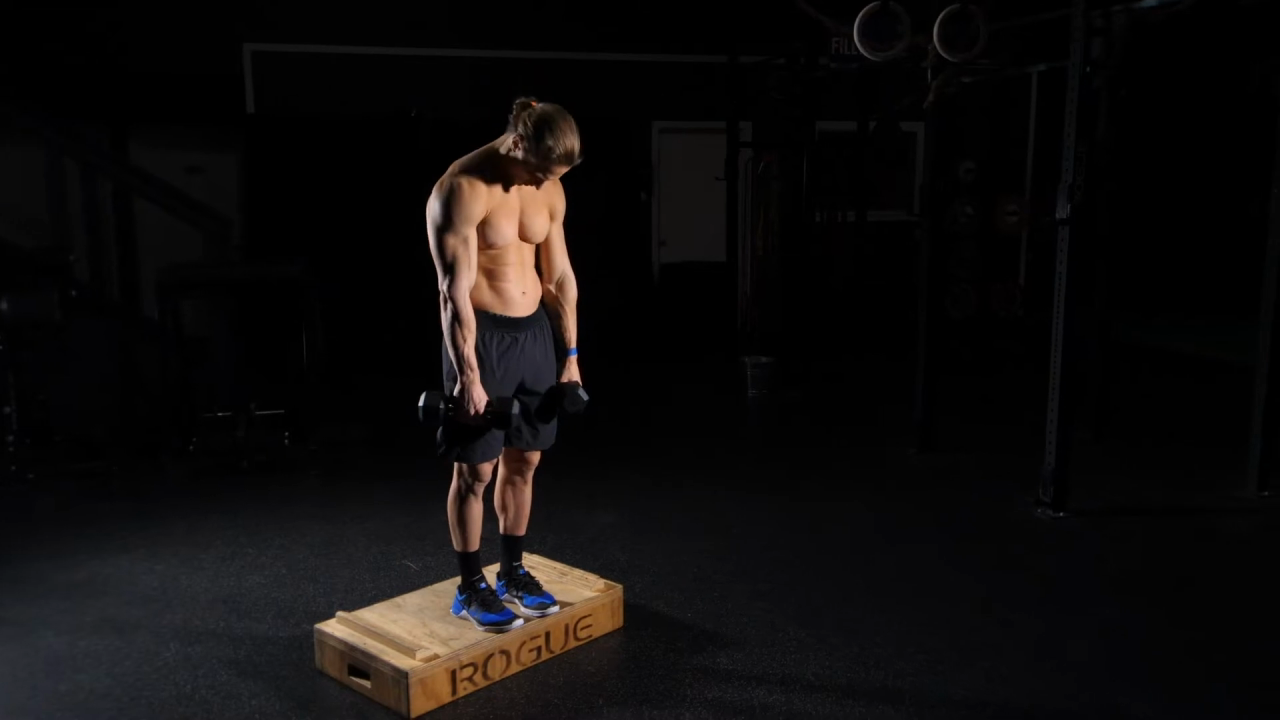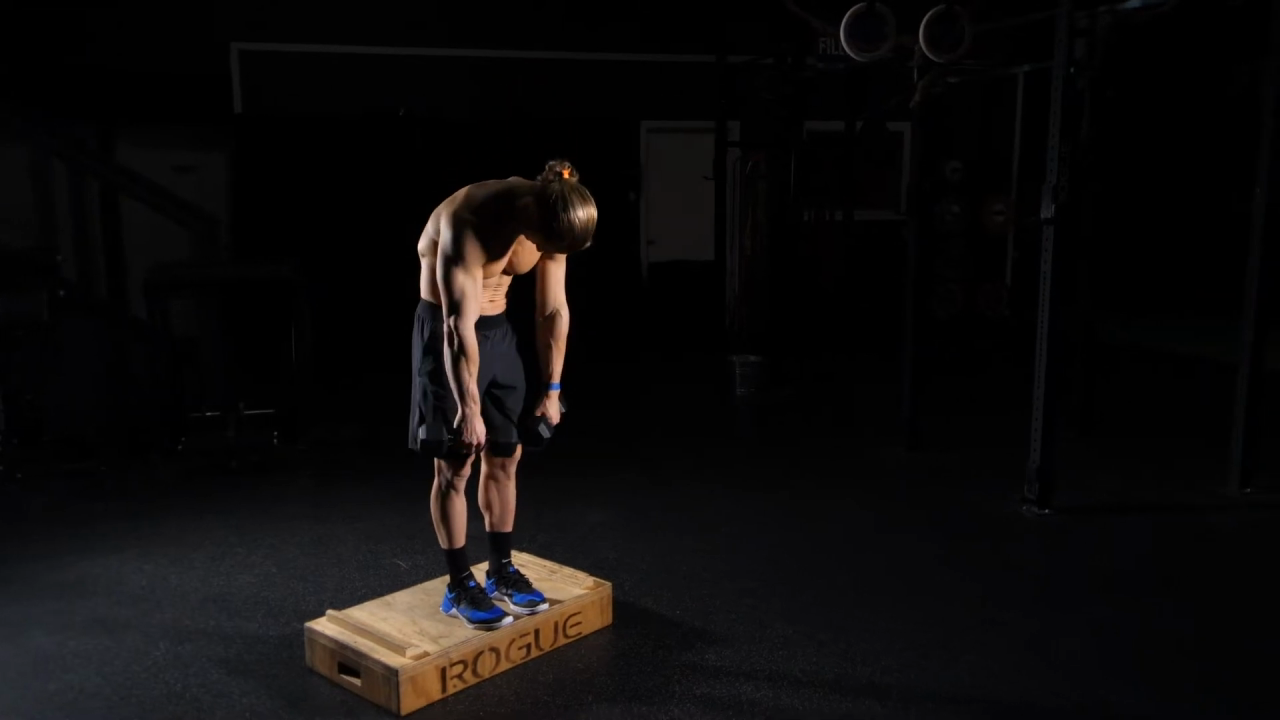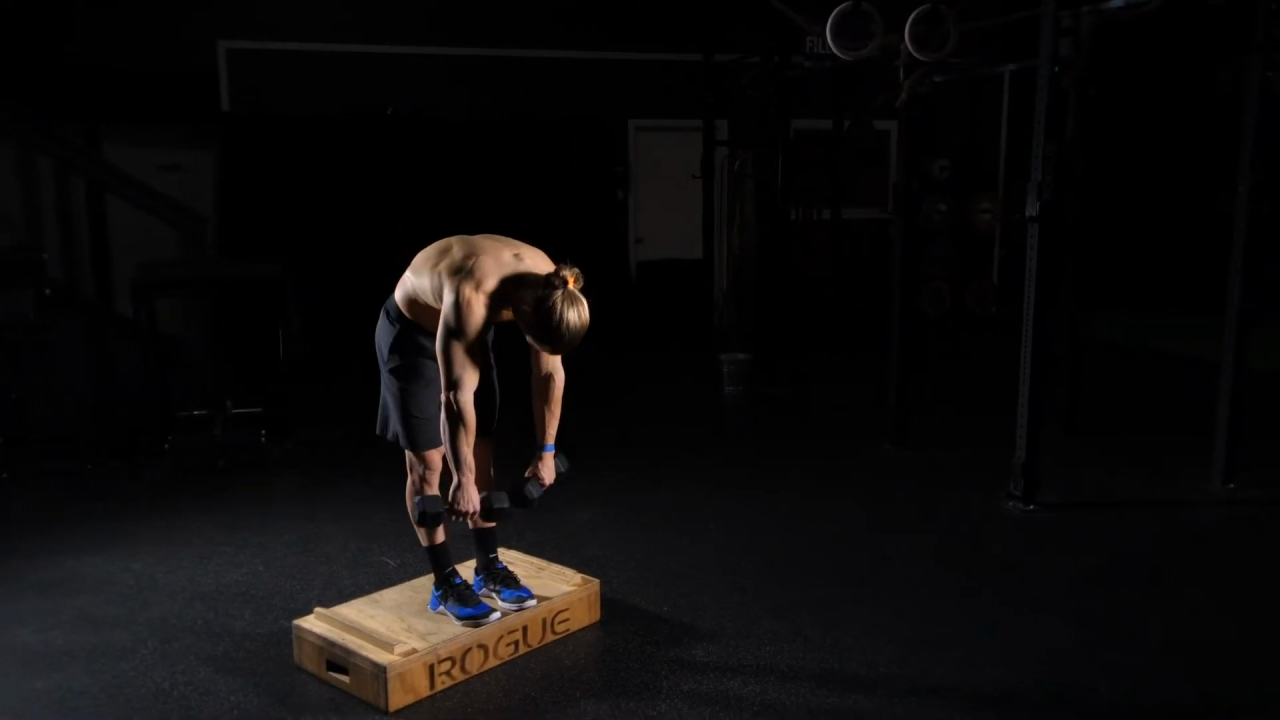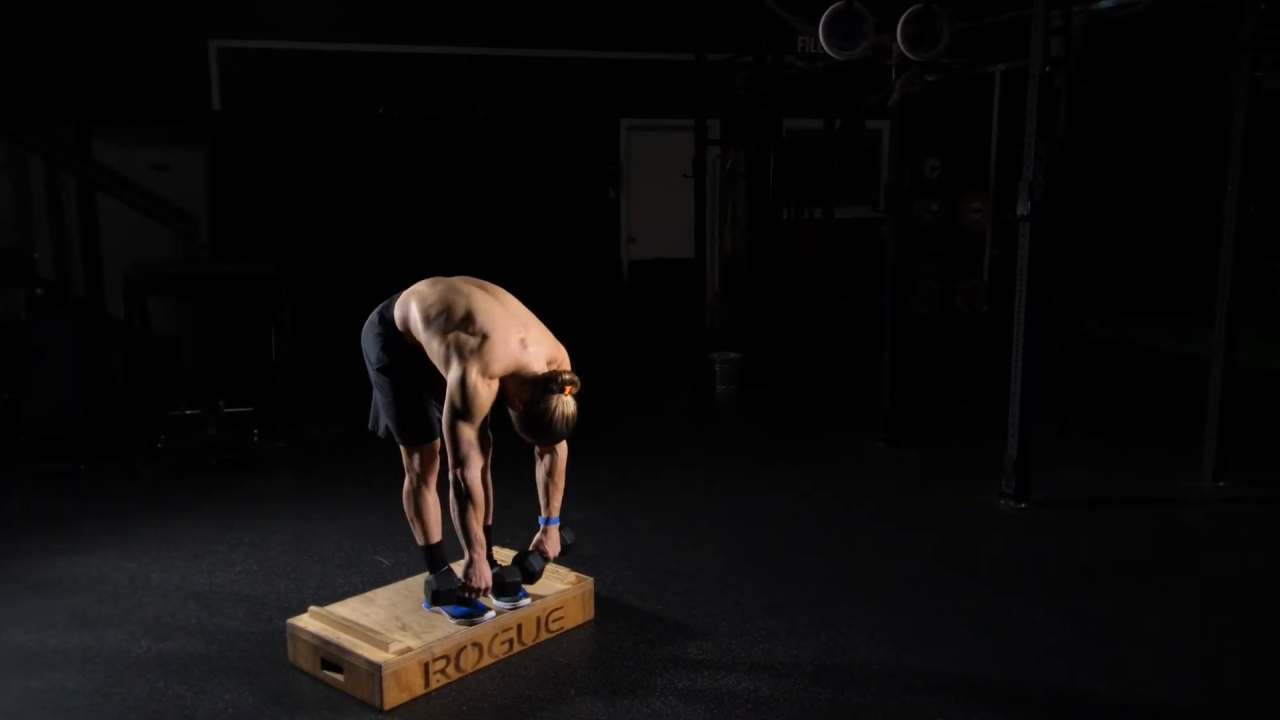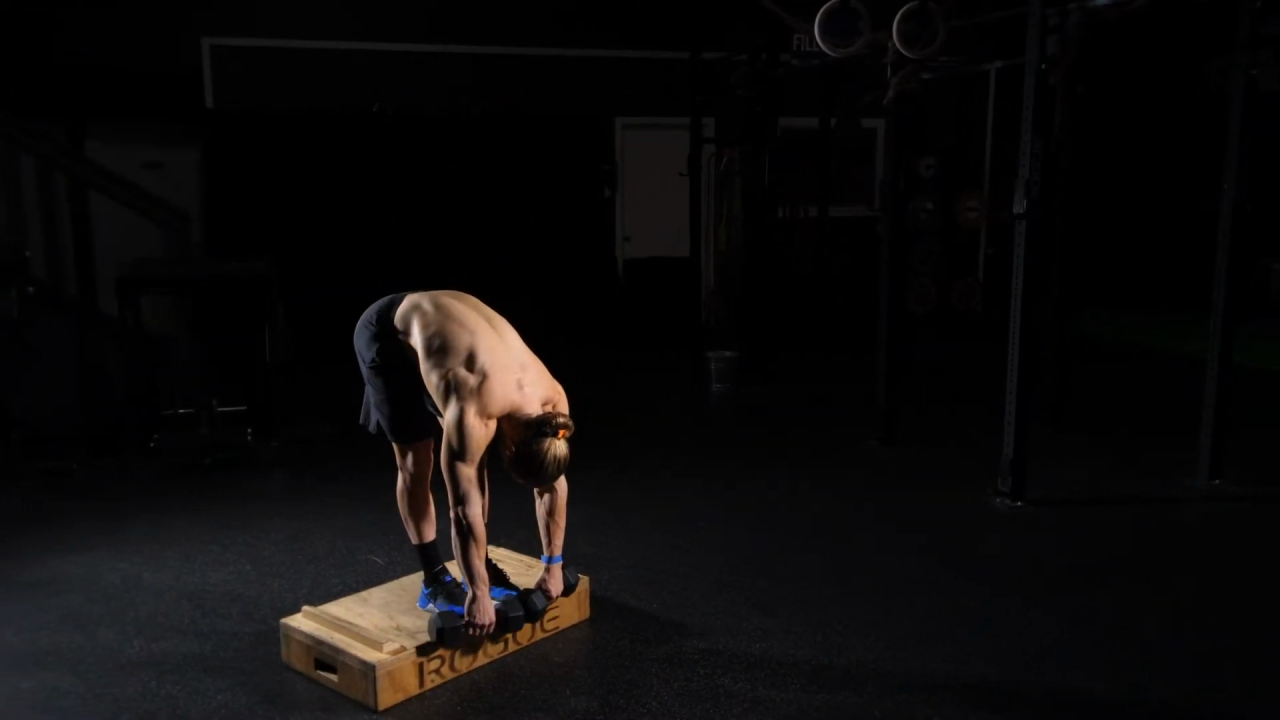
dt=1s
person 1, frame 1
left shoulder: (549, 191)
right shoulder: (462, 189)
left elbow: (560, 276)
right elbow: (455, 292)
left wrist: (571, 354)
right wrist: (468, 375)
left hip: (533, 333)
right hip: (482, 336)
left knee: (524, 461)
right knee: (476, 469)
left ankle: (512, 573)
right ankle: (471, 588)
person 1, frame 2
left shoulder: (551, 222)
right shoulder: (470, 221)
left elbow: (554, 311)
right elbow: (458, 327)
left wrist: (551, 390)
right wrist: (468, 409)
left hip: (499, 330)
right hip: (446, 331)
left knee: (505, 457)
right knee: (454, 463)
left ankle: (501, 571)
right ankle: (460, 587)
person 1, frame 3
left shoulder: (553, 292)
right shoulder: (472, 296)
left elbow: (550, 372)
right elbow: (457, 396)
left wrist: (546, 451)
right wrist: (462, 480)
left hip: (465, 331)
right hip: (410, 332)
left knee: (481, 454)
right knee: (428, 462)
left ankle: (489, 569)
right ankle: (445, 584)
person 1, frame 4
left shoulder: (556, 362)
right shoulder: (477, 374)
left elbow: (553, 448)
right elbow: (462, 471)
left wrist: (550, 525)
right wrist: (475, 557)
left hip: (447, 328)
right hip: (395, 336)
left knee: (481, 449)
right knee: (424, 460)
left ankle: (488, 564)
right ankle: (441, 580)
person 1, frame 5
left shoulder: (552, 399)
right shoulder: (475, 411)
left elbow: (553, 484)
right elbow: (464, 508)
left wrist: (553, 565)
right wrist: (479, 594)
left hip: (443, 317)
right hip: (387, 334)
left knee: (472, 459)
right knee: (417, 461)
left ankle: (480, 566)
right ankle: (435, 582)
